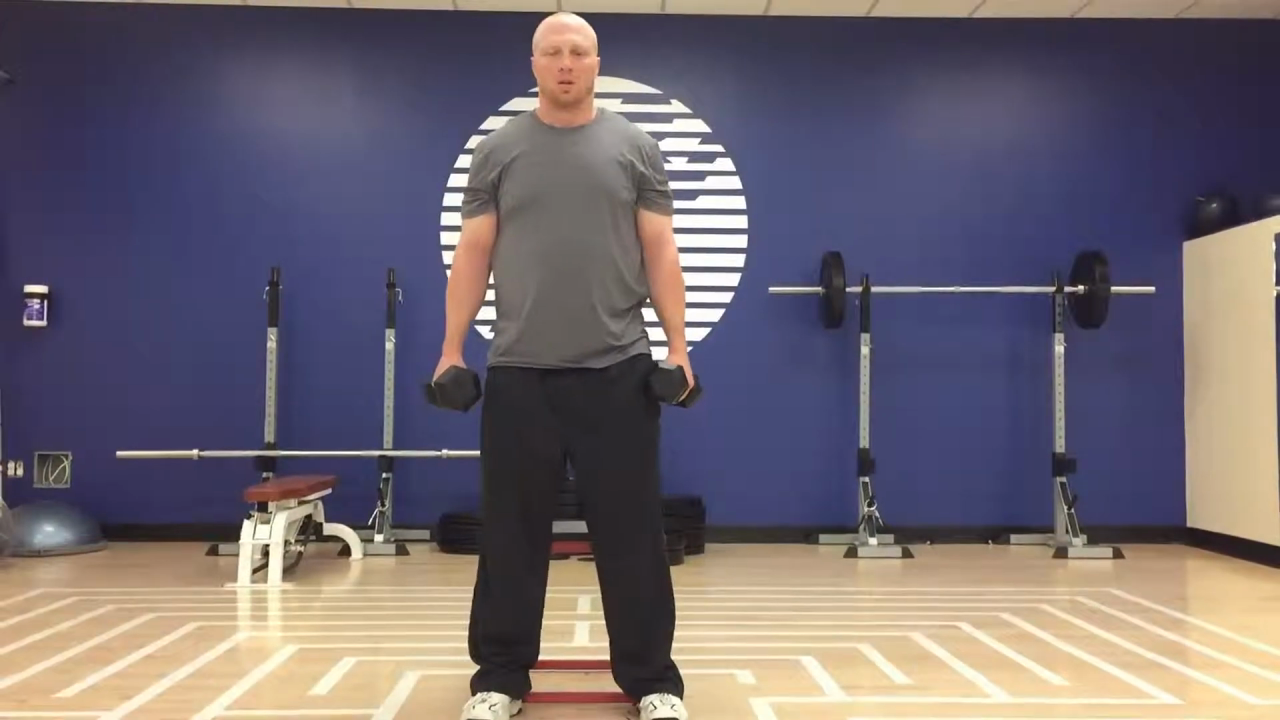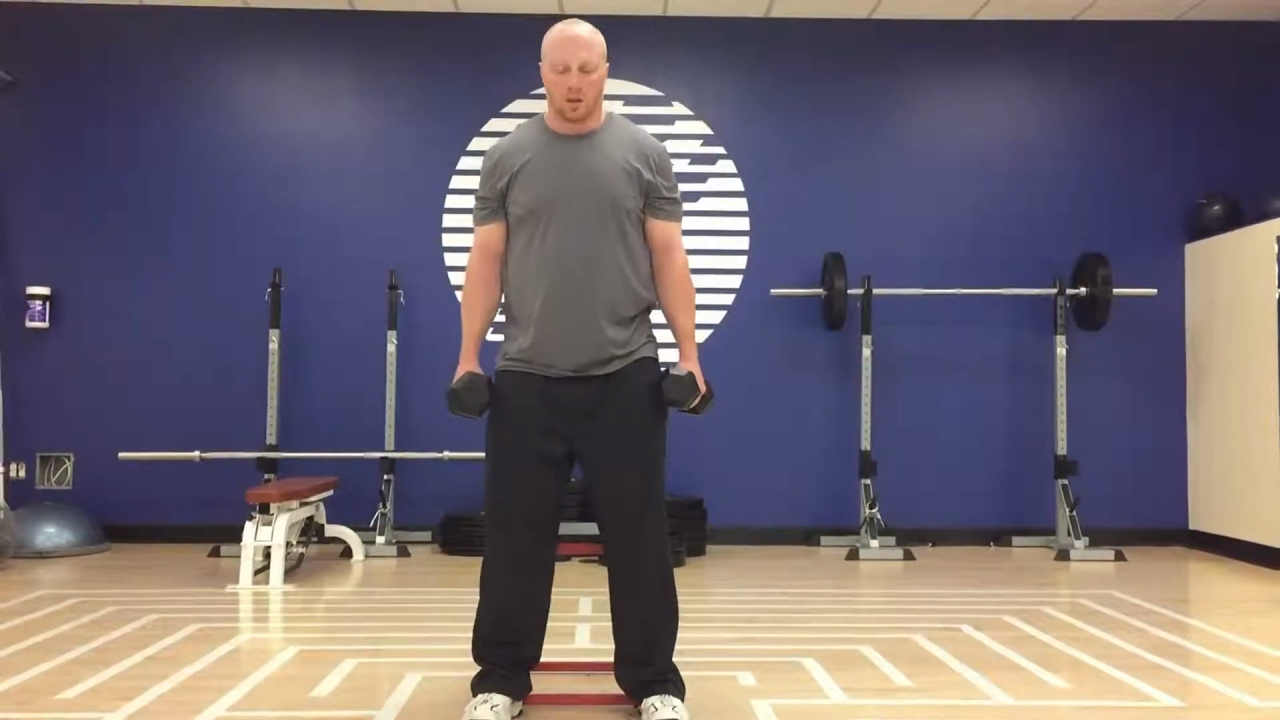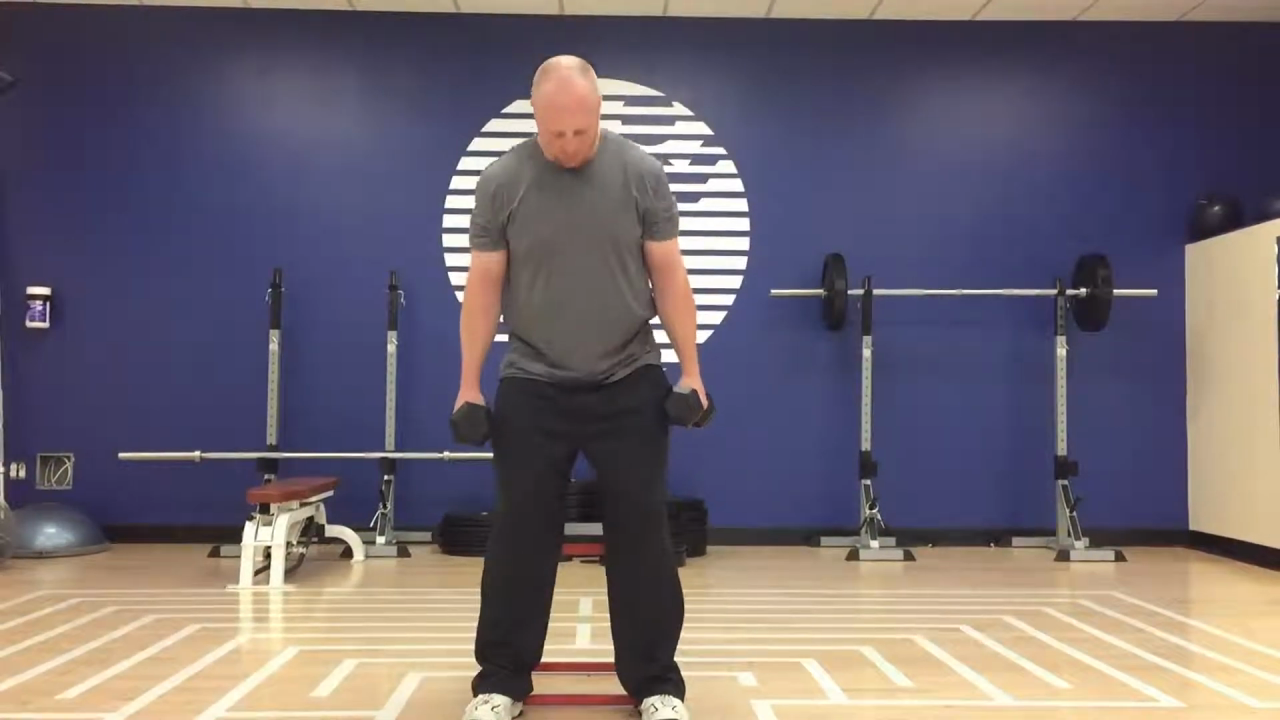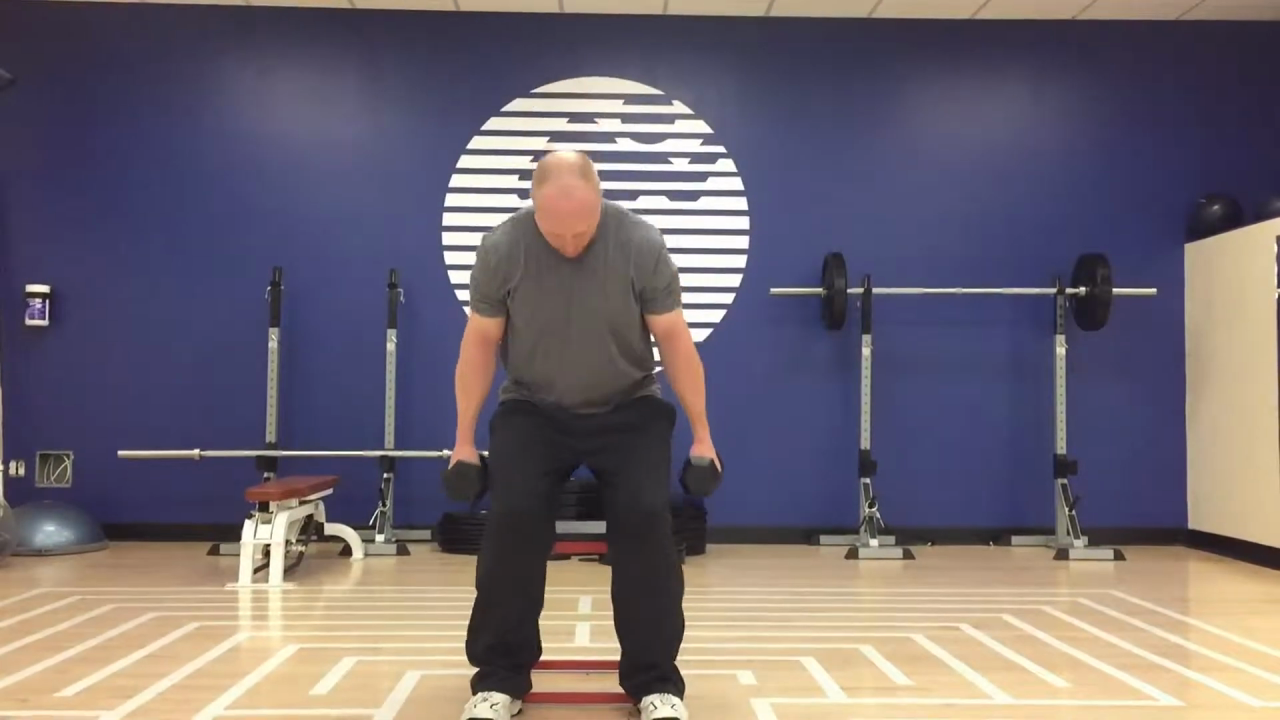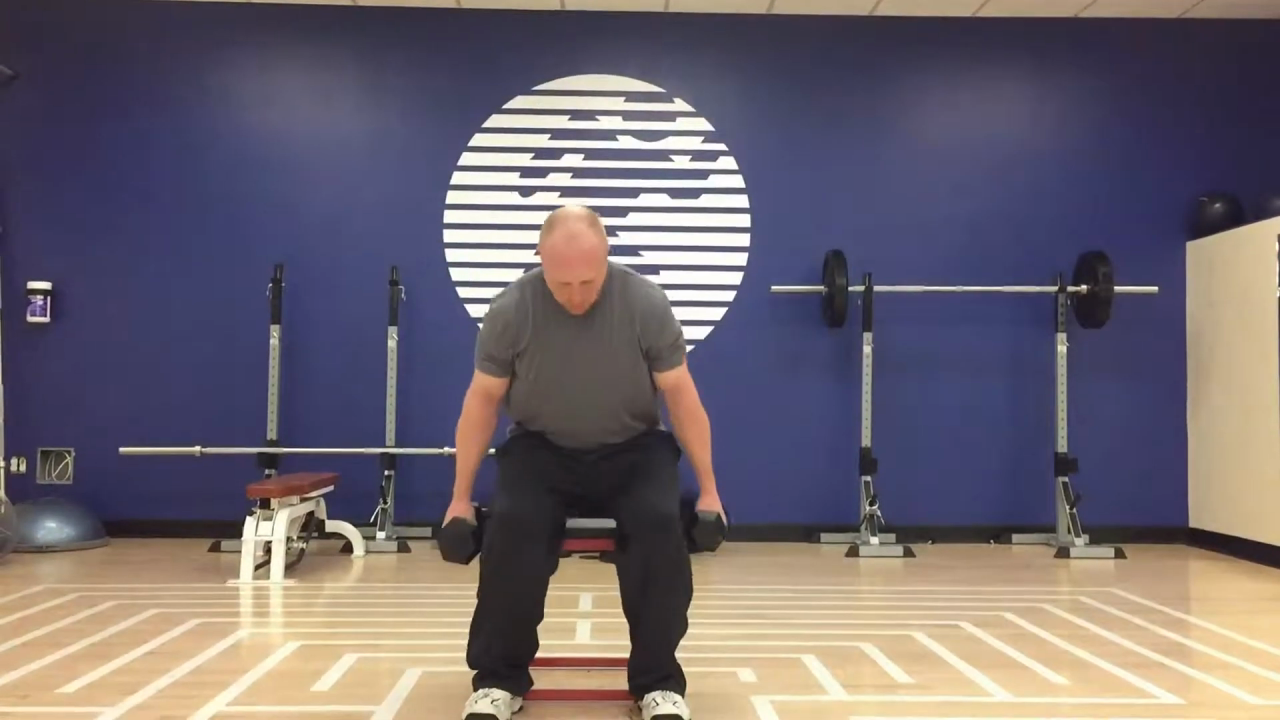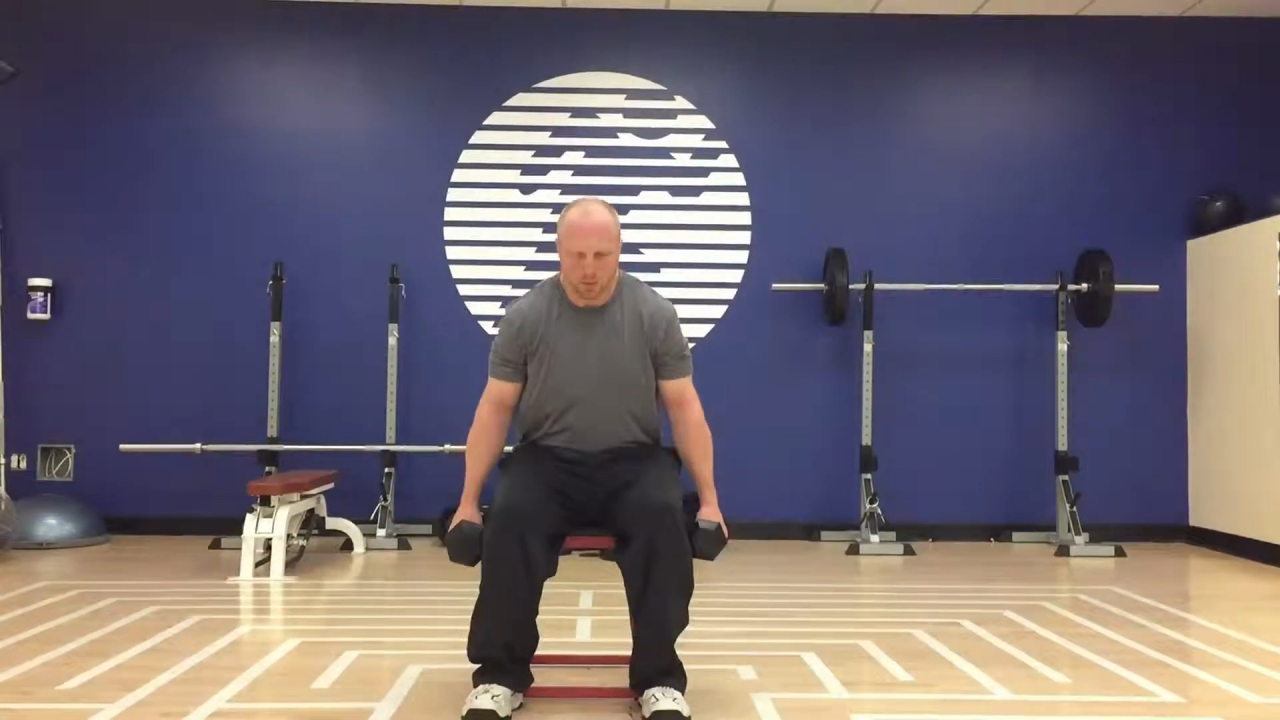
dt=0.3s
person 1, frame 1
left shoulder: (634, 147)
right shoulder: (498, 151)
left elbow: (659, 252)
right elbow: (473, 254)
left wrist: (677, 346)
right wrist: (452, 348)
left hip: (617, 371)
right hip: (520, 373)
left knee: (631, 531)
right knee: (511, 532)
person 1, frame 2
left shoulder: (644, 153)
right shoulder: (508, 157)
left elbow: (669, 258)
right elbow: (486, 261)
left wrist: (689, 353)
right wrist: (468, 355)
left hip: (624, 377)
right hip: (527, 378)
left knee: (636, 532)
right knee: (516, 531)
person 1, frame 3
left shoulder: (641, 172)
right shoulder: (502, 181)
left elbow: (669, 275)
right elbow: (484, 286)
left wrist: (691, 369)
right wrist: (469, 380)
left hip: (629, 383)
right hip: (532, 385)
left knee: (640, 524)
right knee: (520, 525)
person 1, frame 4
left shoulder: (640, 244)
right shoulder: (501, 249)
left elbow: (674, 341)
right elbow: (481, 343)
left wrist: (700, 432)
right wrist: (465, 437)
left hip: (628, 409)
right hip: (533, 410)
left knee: (645, 521)
right knee: (513, 522)
person 1, frame 5
left shoulder: (646, 305)
right shoulder: (511, 311)
left elbow: (681, 397)
right elbow: (482, 401)
left wrist: (707, 486)
right wrist: (461, 495)
left hip: (632, 449)
right hip: (541, 450)
left knee: (658, 523)
right knee: (512, 526)
person 1, frame 6
left shoulder: (654, 315)
right shoulder: (524, 318)
left elbow: (685, 408)
right elbow: (495, 408)
left wrist: (709, 498)
right wrist: (468, 500)
left hip: (632, 461)
right hip: (547, 462)
left knee: (661, 516)
right knee: (511, 518)
right ankle: (499, 676)
